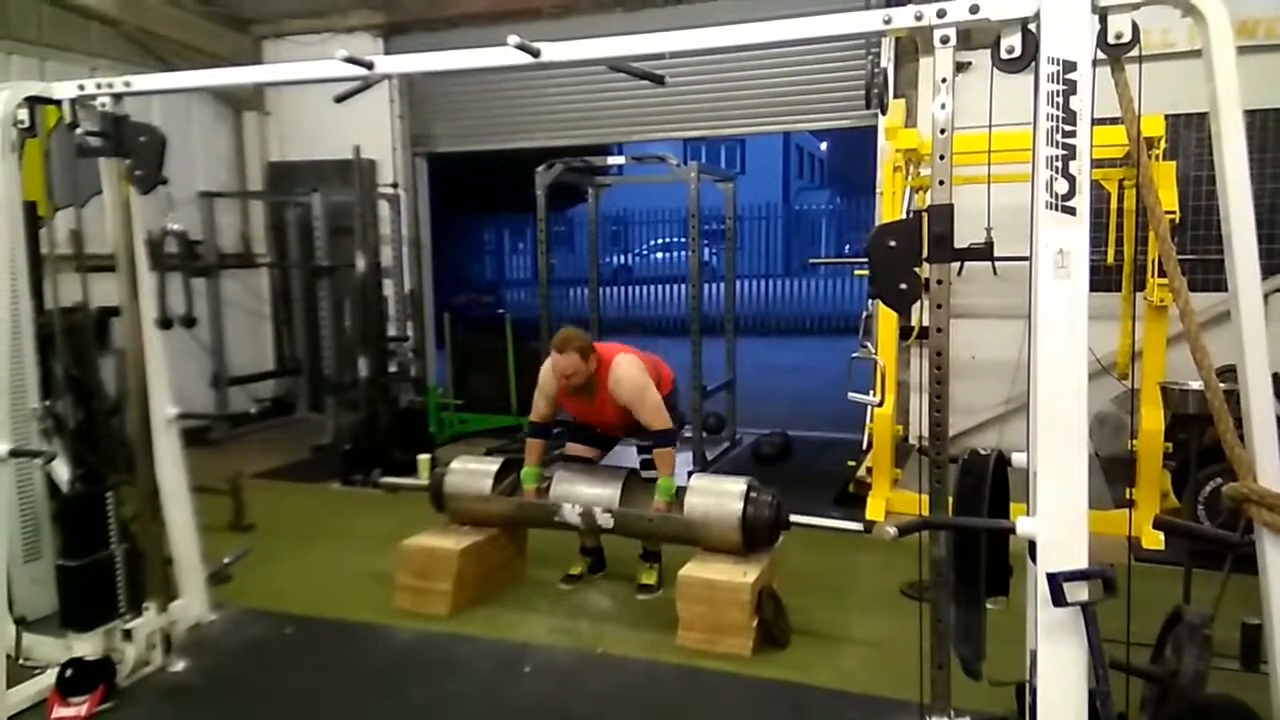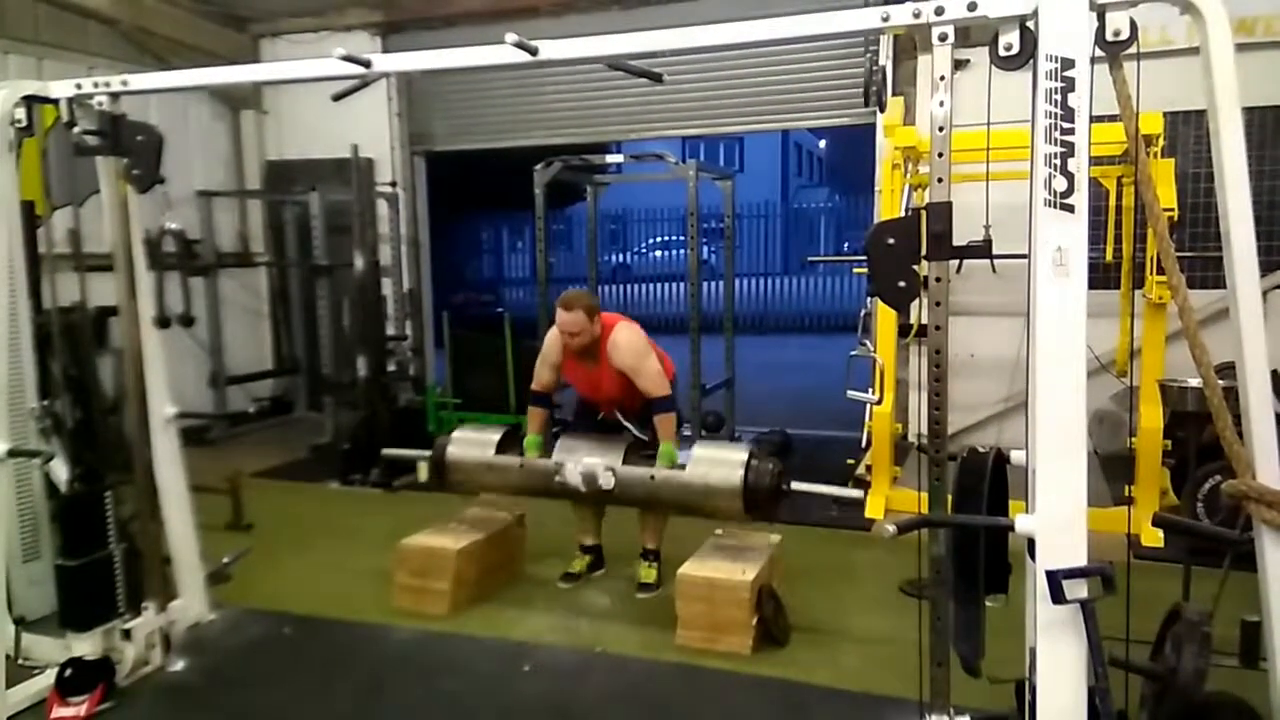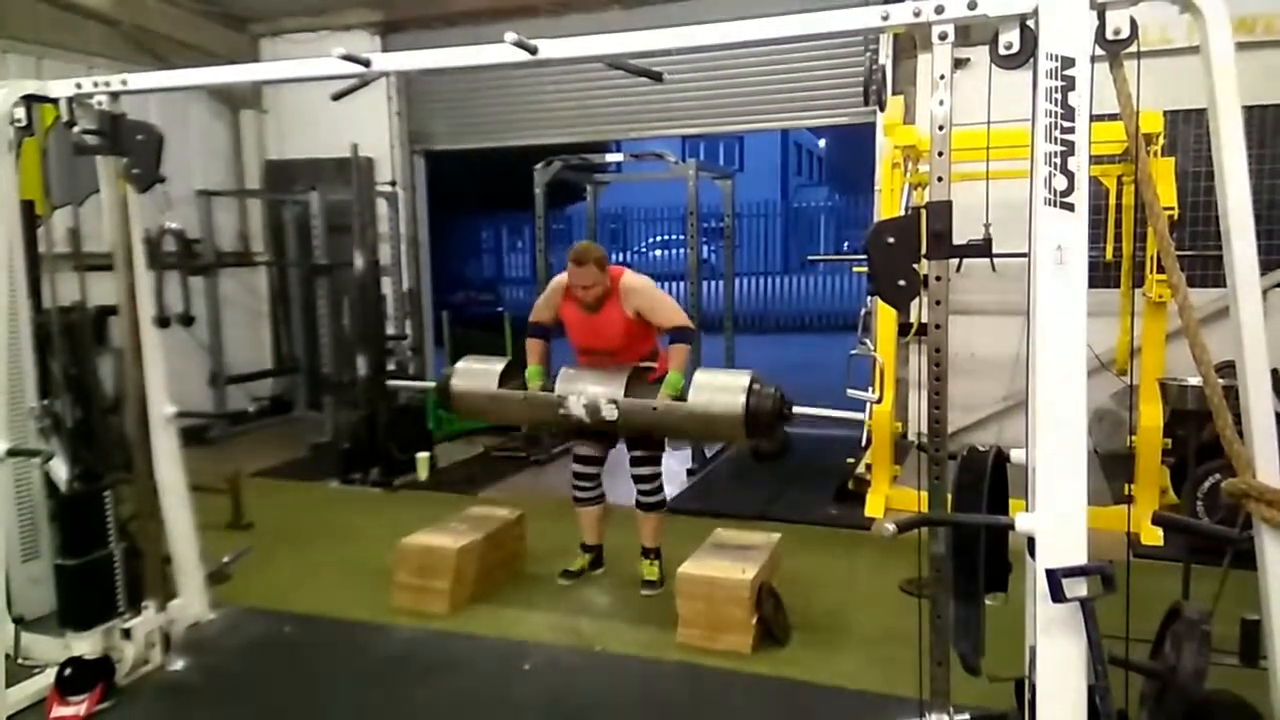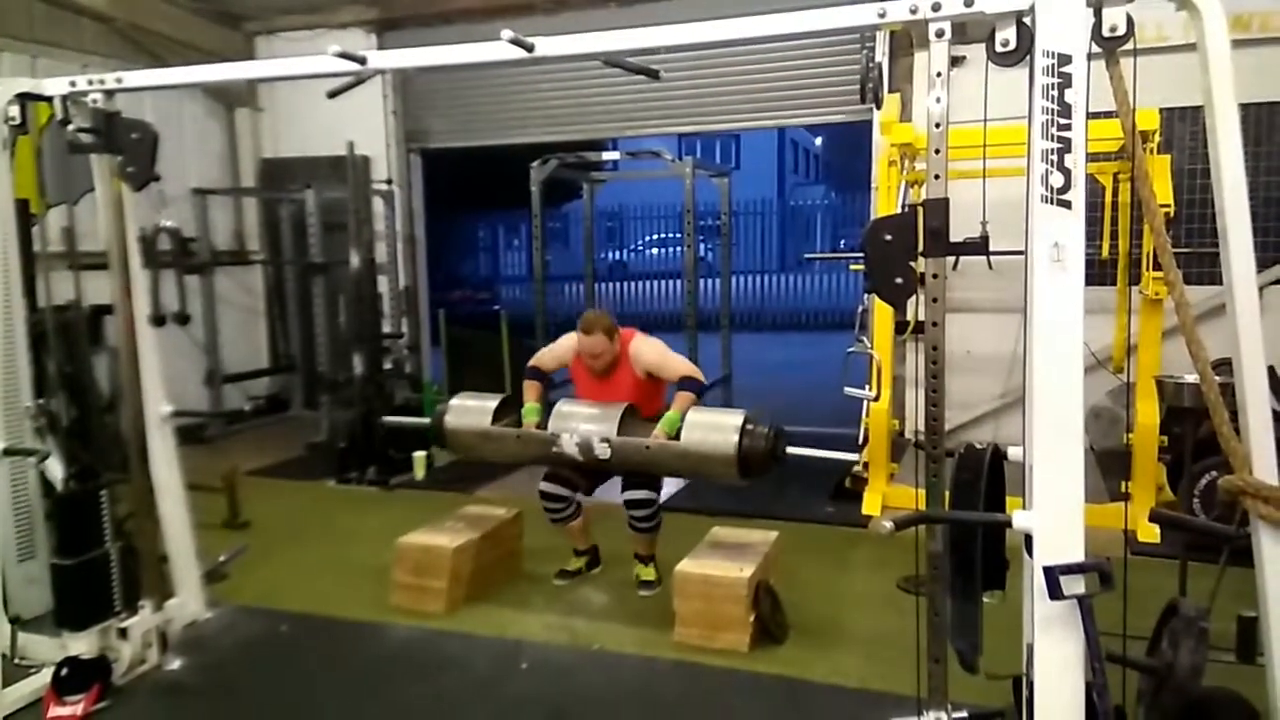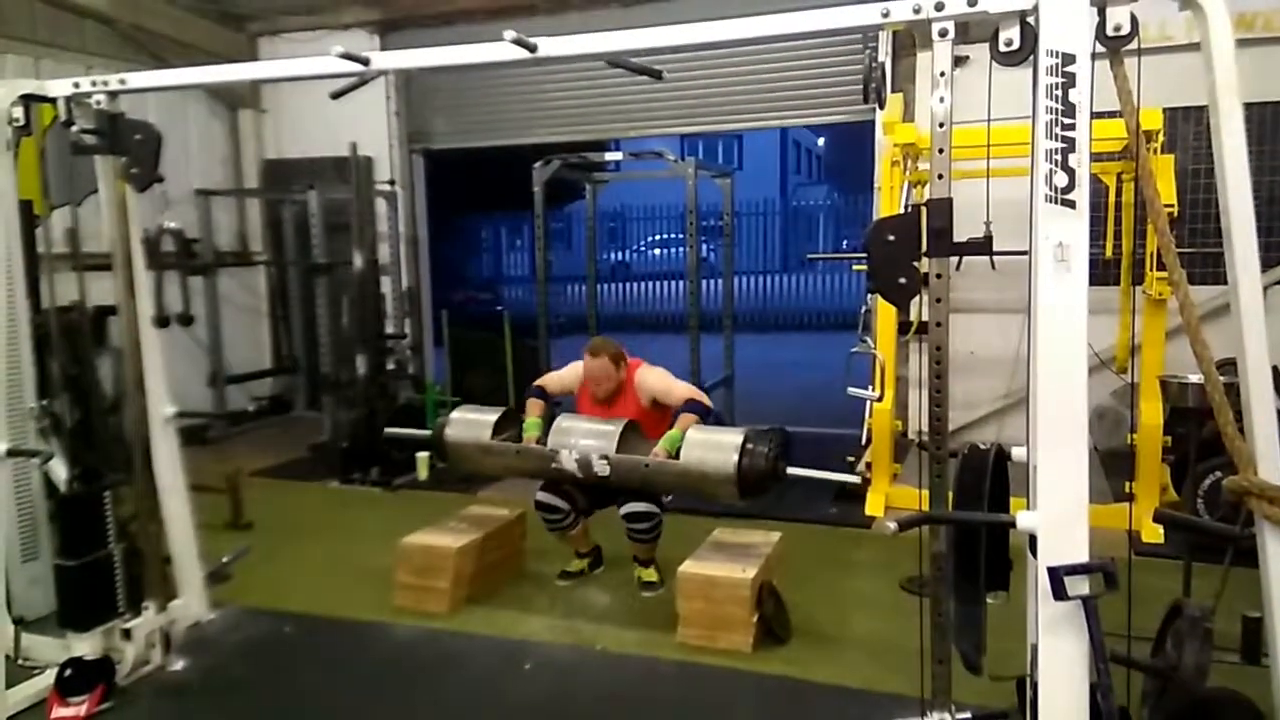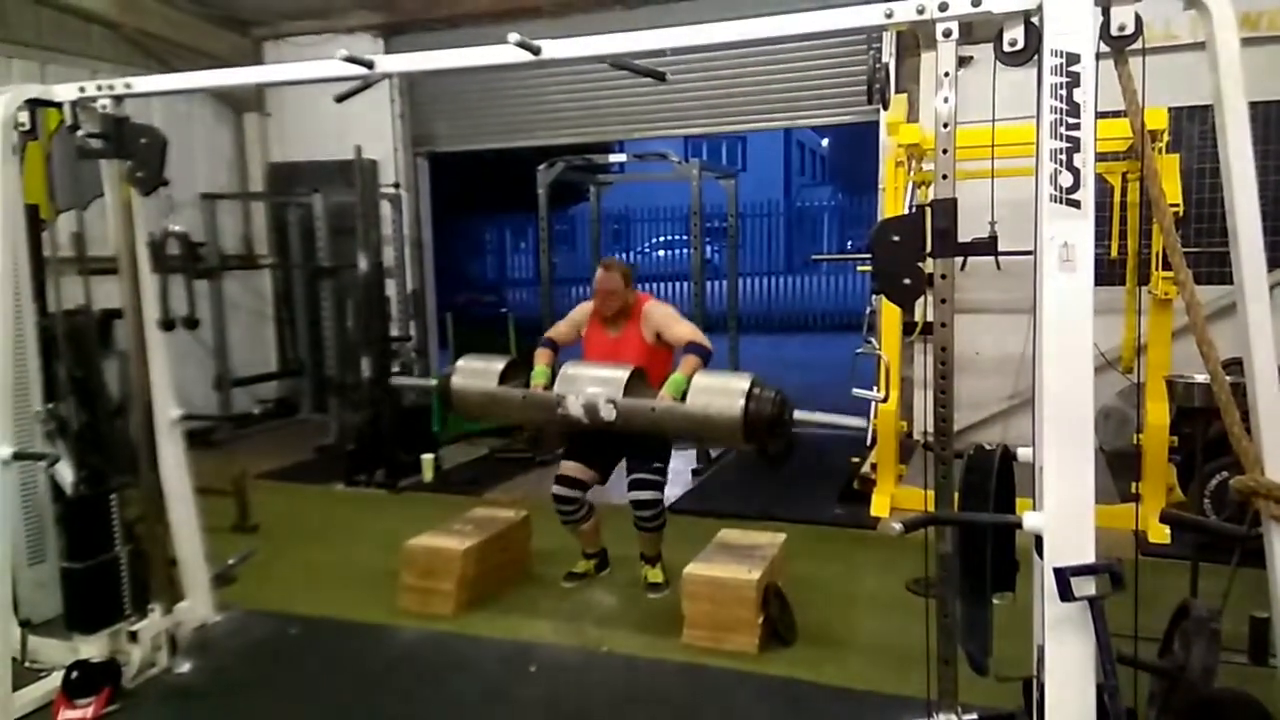
dt=0.4s
person 1, frame 1
left shoulder: (624, 373)
right shoulder: (550, 373)
left elbow: (663, 430)
right elbow: (539, 421)
left wrist: (665, 490)
right wrist: (530, 478)
left hip: (655, 400)
left knee: (652, 479)
left ankle: (651, 562)
right ankle: (591, 555)
person 1, frame 2
left shoulder: (624, 341)
right shoulder: (555, 342)
left elbow: (661, 397)
right elbow: (540, 391)
left wrist: (667, 455)
right wrist: (532, 446)
left hip: (650, 395)
right hip: (596, 400)
left ankle: (650, 560)
right ankle: (590, 554)
person 1, frame 3
left shoulder: (633, 287)
right shoulder: (559, 288)
left elbow: (682, 328)
right elbow: (537, 325)
left wrist: (672, 384)
right wrist: (534, 374)
left knee: (646, 474)
right knee: (584, 471)
left ankle: (651, 558)
right ankle: (590, 554)
person 1, frame 4
left shoulder: (641, 350)
right shoulder: (569, 346)
left elbow: (694, 379)
right elbow: (535, 367)
left wrist: (669, 423)
right wrist: (531, 410)
left knee: (639, 498)
right knee: (552, 489)
left ankle: (645, 561)
right ankle: (585, 554)
person 1, frame 5
left shoulder: (646, 380)
right shoulder: (577, 374)
left elbow: (700, 403)
right elbow: (540, 387)
left wrist: (670, 442)
right wrist: (532, 424)
left knee: (639, 511)
right knee: (547, 500)
left ankle: (645, 563)
right ankle: (587, 555)
person 1, frame 6
left shoulder: (653, 313)
right shoulder: (585, 313)
left elbow: (699, 345)
right elbow: (551, 339)
left wrist: (675, 385)
right wrist: (540, 372)
left knee: (644, 496)
right knee: (565, 490)
left ankle: (652, 562)
right ankle: (594, 557)
